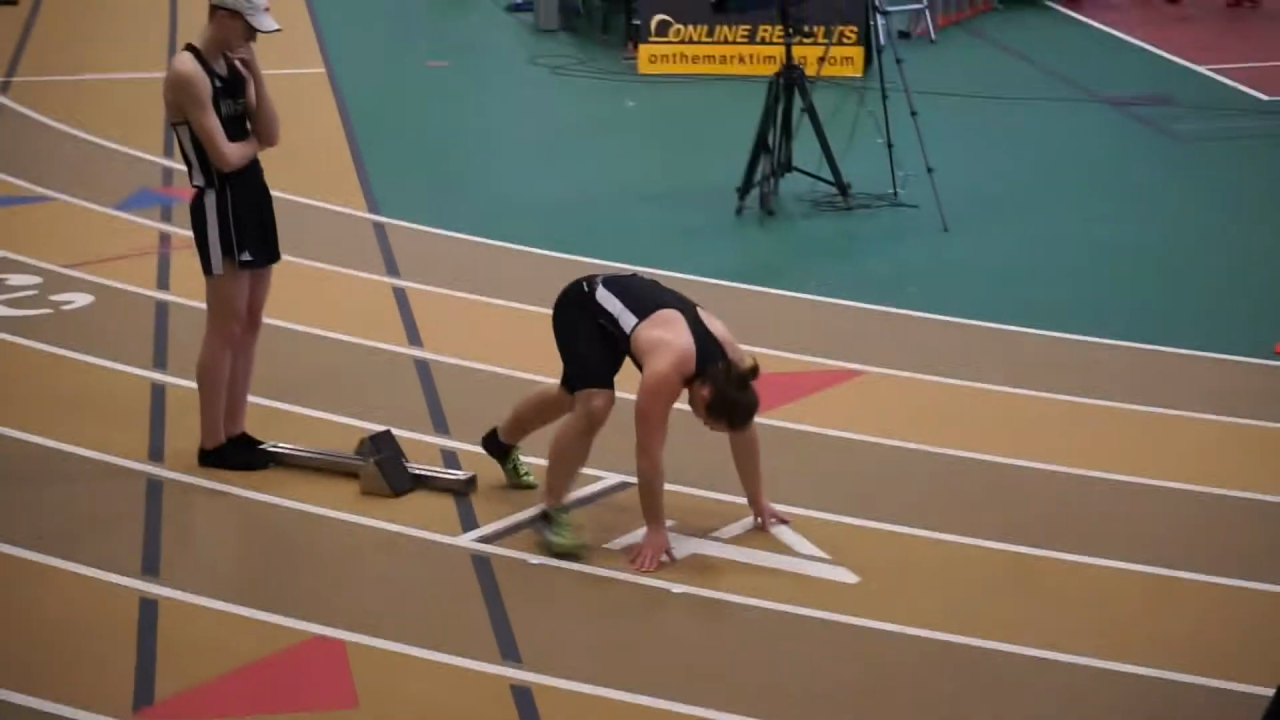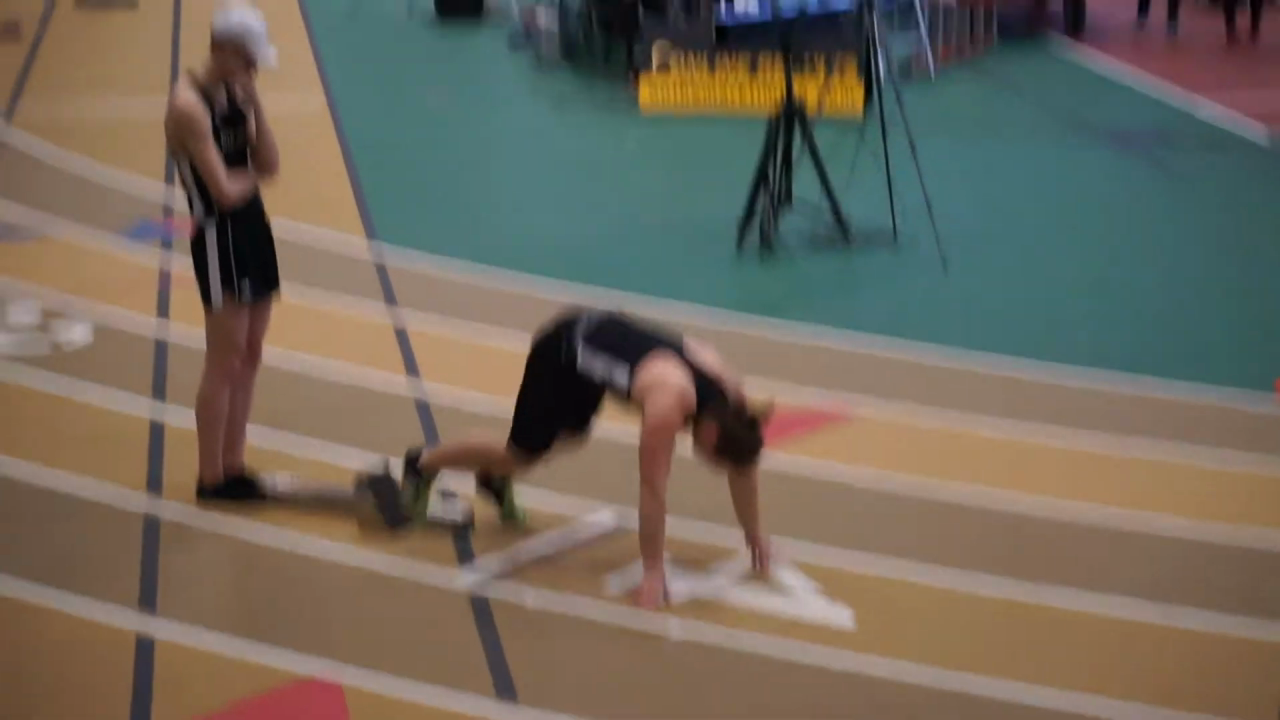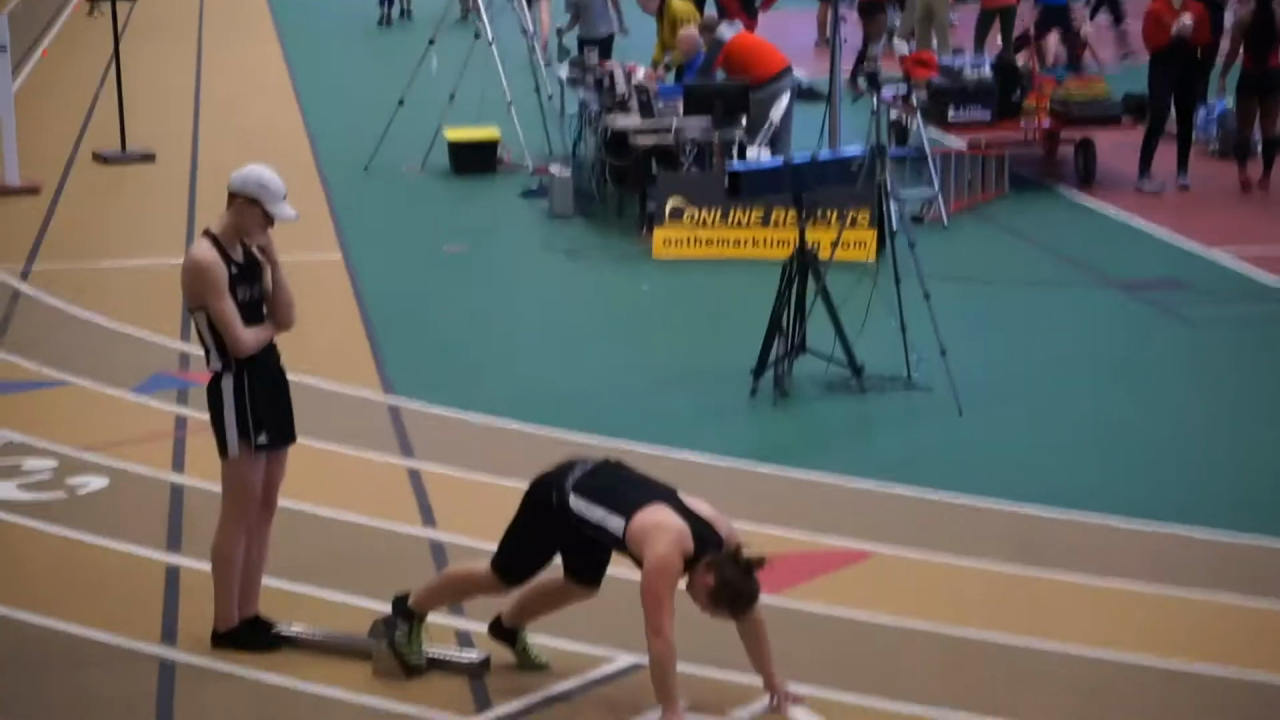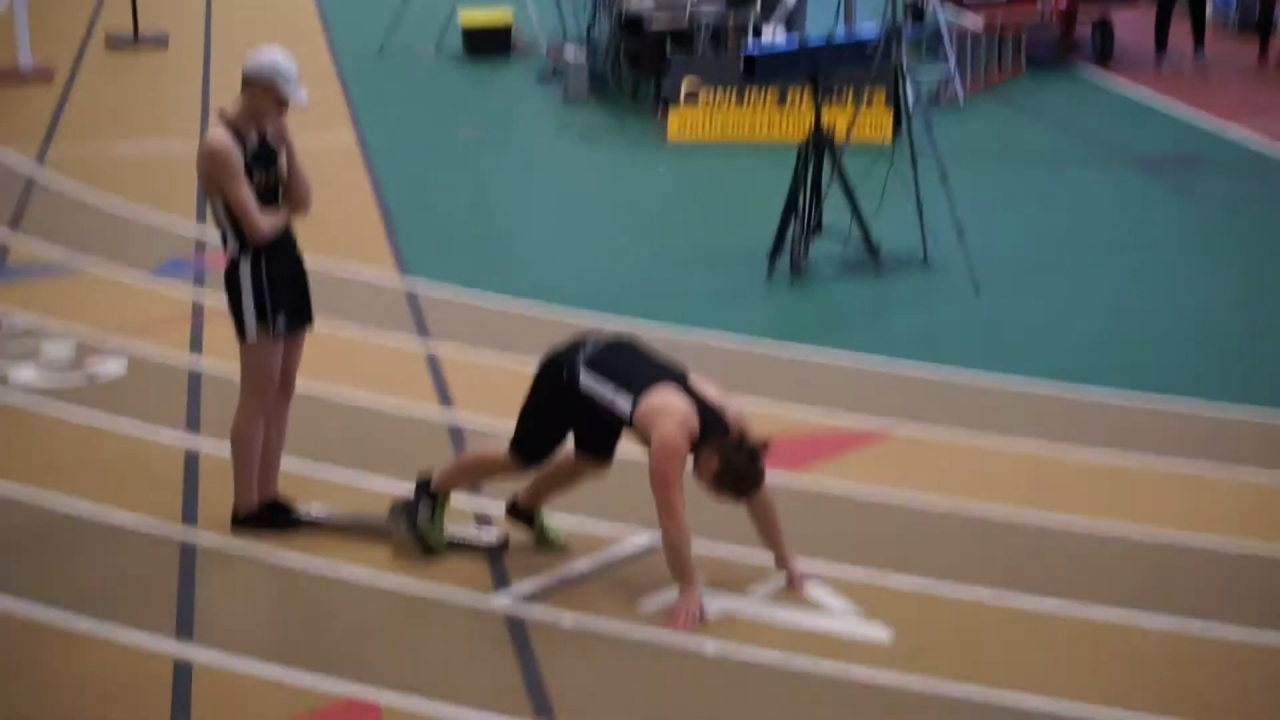
dt=0.3s
person 1, frame 1
left shoulder: (234, 66)
right shoulder: (187, 73)
left elbow: (270, 136)
right elbow: (225, 157)
left wrist: (256, 76)
right wrist: (253, 142)
left hip: (253, 196)
right hip: (220, 206)
left knee: (249, 324)
right knee: (225, 329)
left ankle: (234, 429)
right ankle: (213, 443)
person 1, frame 2
left shoulder: (236, 99)
right shoulder: (188, 107)
left elbow: (269, 169)
right elbow: (224, 192)
left wrist: (256, 110)
right wrist: (253, 176)
left hip: (253, 229)
right hip: (222, 238)
left knee: (249, 358)
right knee: (224, 363)
left ankle: (233, 466)
right ankle: (211, 476)
person 1, frame 3
left shoulder: (252, 252)
right shoulder: (204, 260)
left elbow: (285, 319)
right elbow: (241, 342)
left wrist: (274, 263)
right wrist: (268, 325)
left hip: (270, 382)
right hip: (236, 390)
left knee: (265, 506)
right knee: (239, 512)
left ankle: (248, 612)
right ankle: (226, 624)
person 1, frame 4
left shoulder: (267, 136)
right shoulder: (221, 145)
left elbow: (301, 203)
right elbow: (258, 227)
left wrist: (288, 148)
right wrist: (285, 210)
left hip: (286, 265)
right hip: (254, 274)
left knee: (283, 390)
right knee: (258, 395)
left ankle: (267, 494)
right ankle: (246, 506)
person 2, frame 1
left shoulder: (732, 361)
right shoulder: (668, 369)
left elbow: (743, 432)
right elbow: (648, 453)
left wrist: (757, 501)
right wrist: (655, 530)
left hip: (618, 297)
right hip: (583, 304)
left knee: (574, 394)
right knee: (595, 407)
left ankle: (502, 440)
right ankle: (551, 513)
person 2, frame 2
left shoulder: (729, 393)
right shoulder: (671, 407)
left elbow: (741, 469)
right elbow: (653, 491)
left wrist: (755, 537)
right wrist: (653, 571)
left hip: (598, 337)
right hip: (566, 350)
left knee: (569, 436)
right knee: (521, 454)
left ankle: (496, 479)
right ankle: (422, 464)
person 2, frame 3
left shoulder: (725, 540)
right shoulder: (668, 553)
left elbow: (748, 613)
right elbow: (660, 635)
left wrist: (771, 681)
left hip: (595, 481)
right hip: (560, 494)
left knee: (582, 588)
right knee: (501, 578)
left ankle: (508, 626)
right ankle: (410, 609)
person 2, frame 4
left shoulder: (730, 424)
right shoulder: (675, 433)
left elbow: (756, 494)
right elbow: (672, 517)
left wrist: (785, 563)
right wrist: (688, 591)
left hip: (606, 361)
right hip: (572, 372)
left knee: (593, 462)
right knee: (523, 460)
left ankle: (524, 507)
right ankle: (432, 490)
